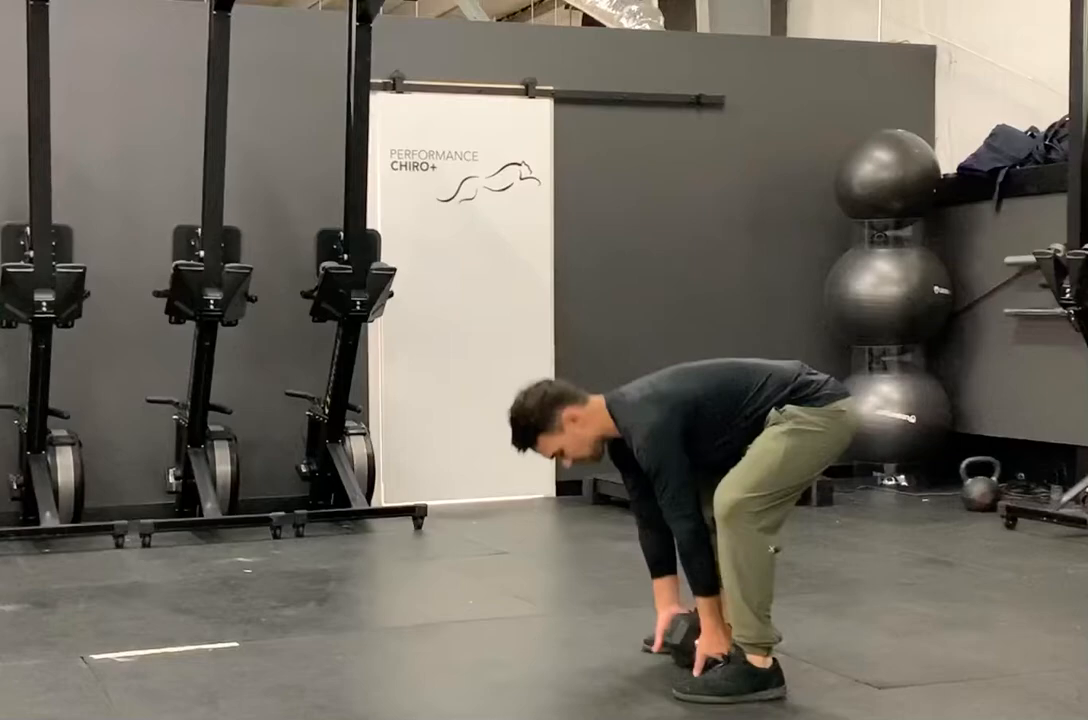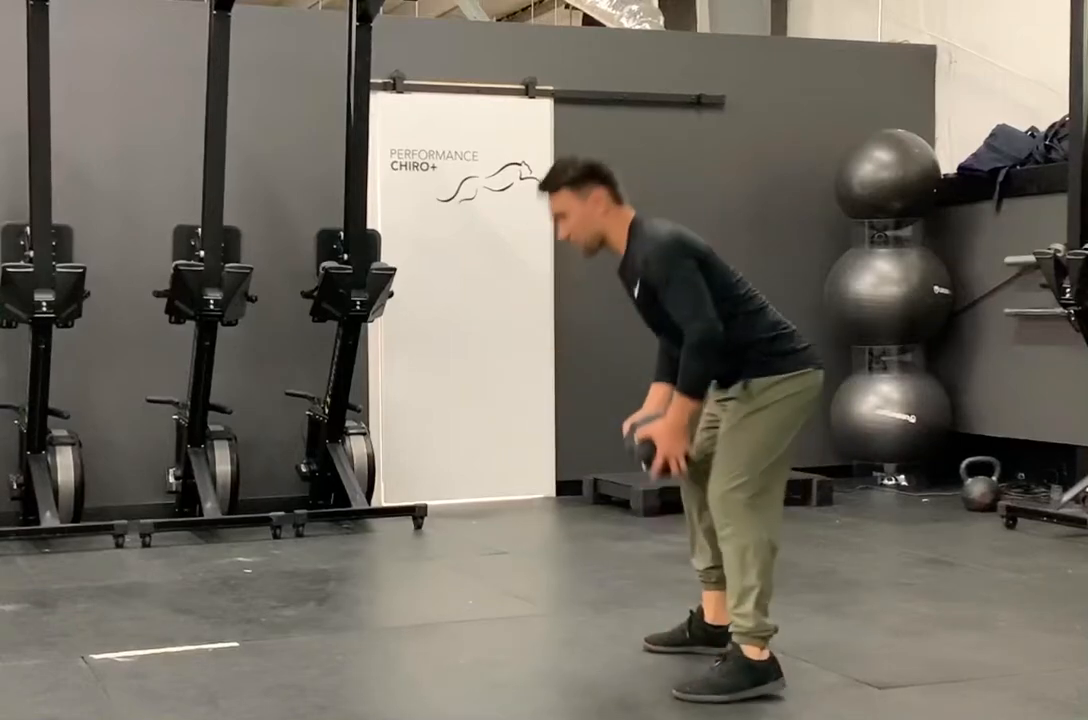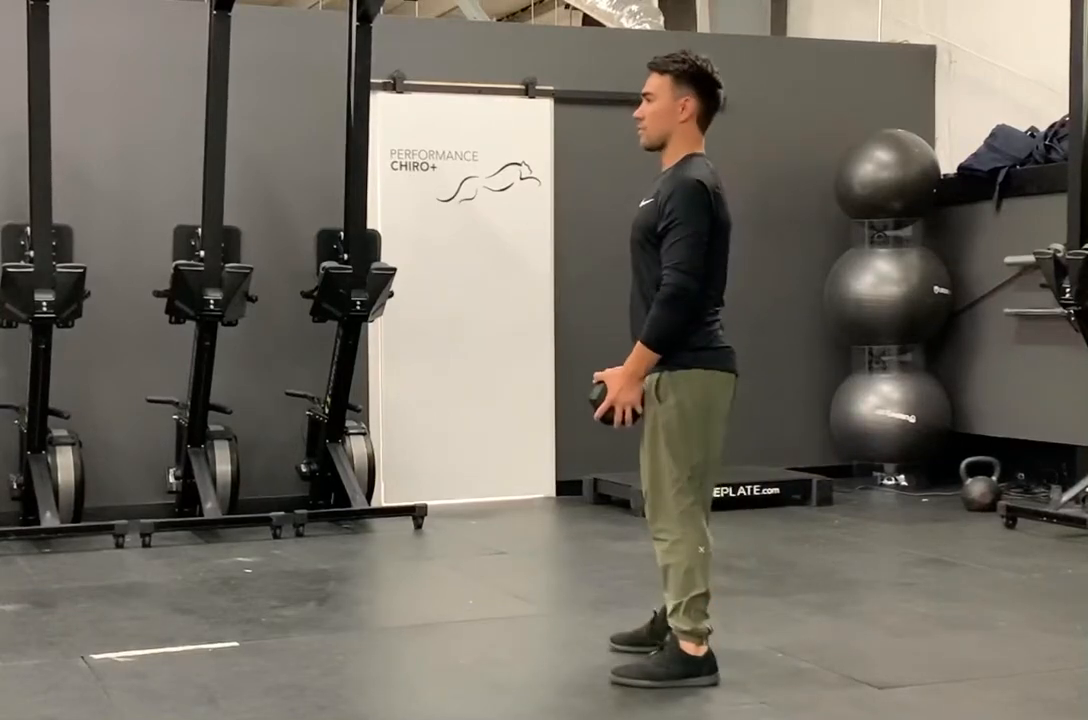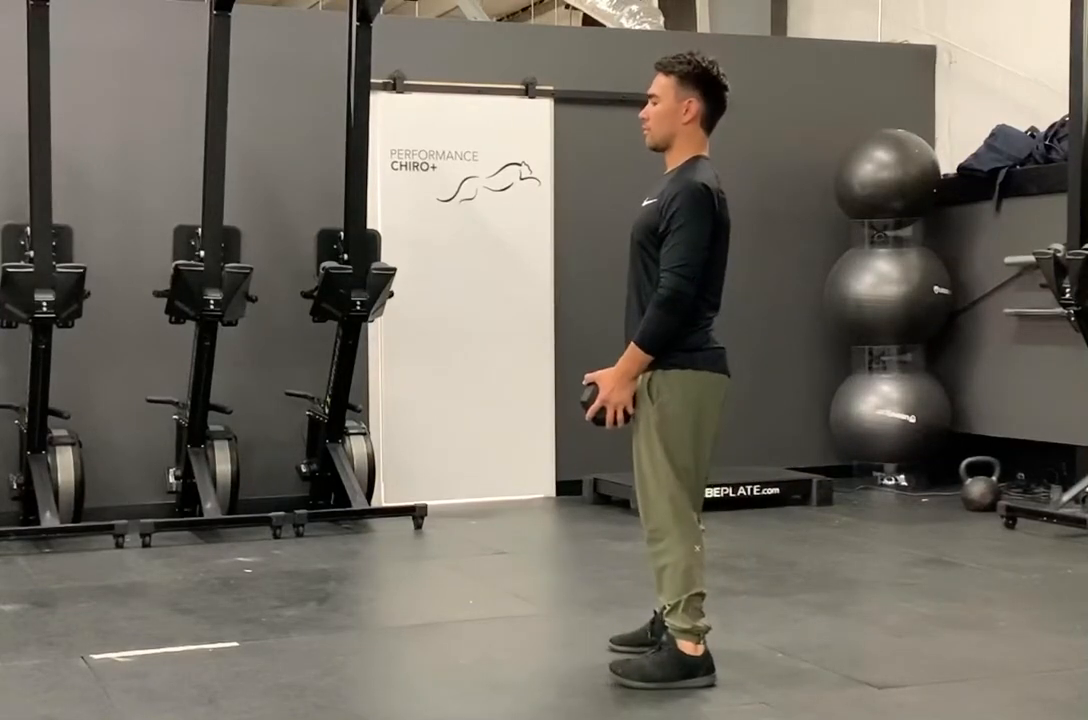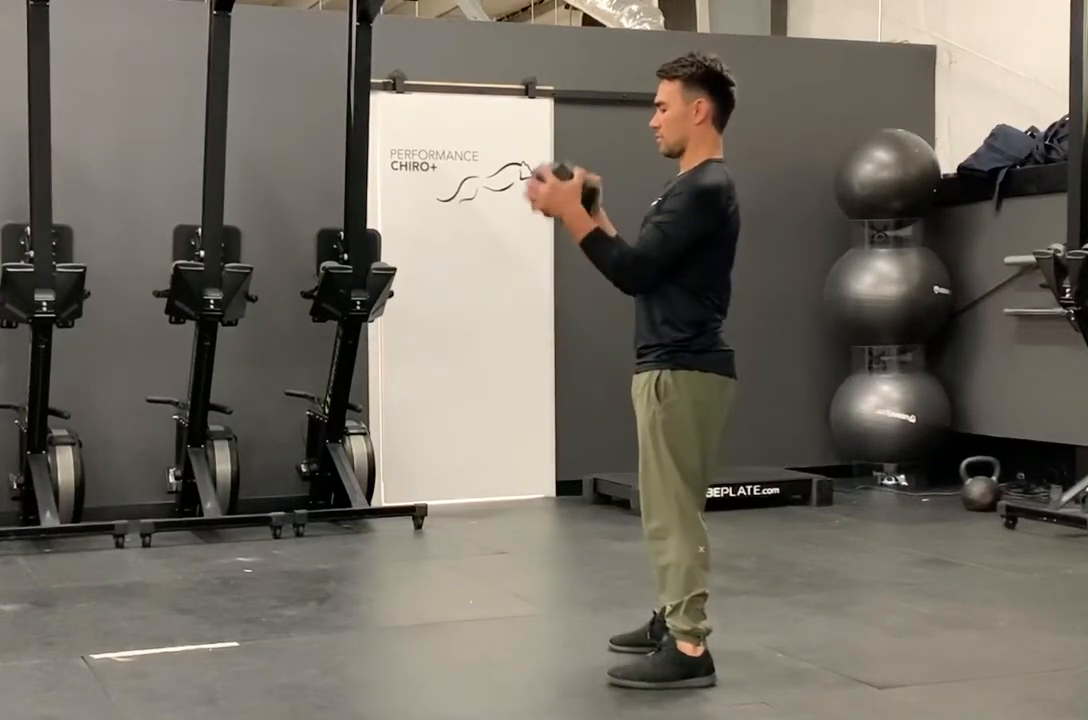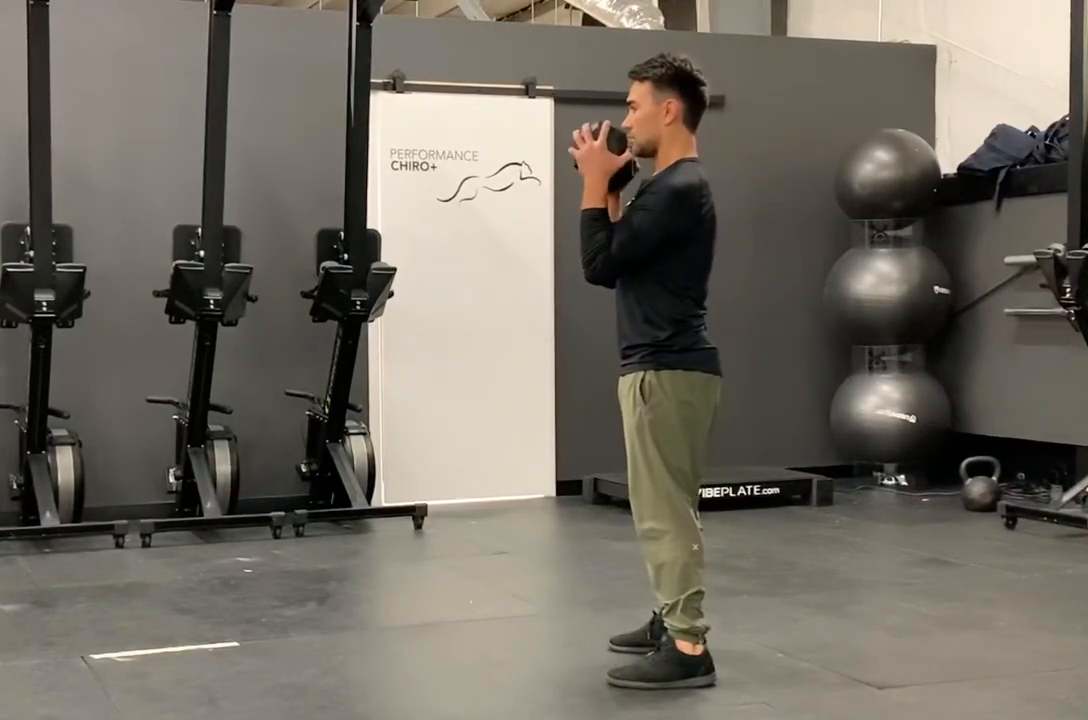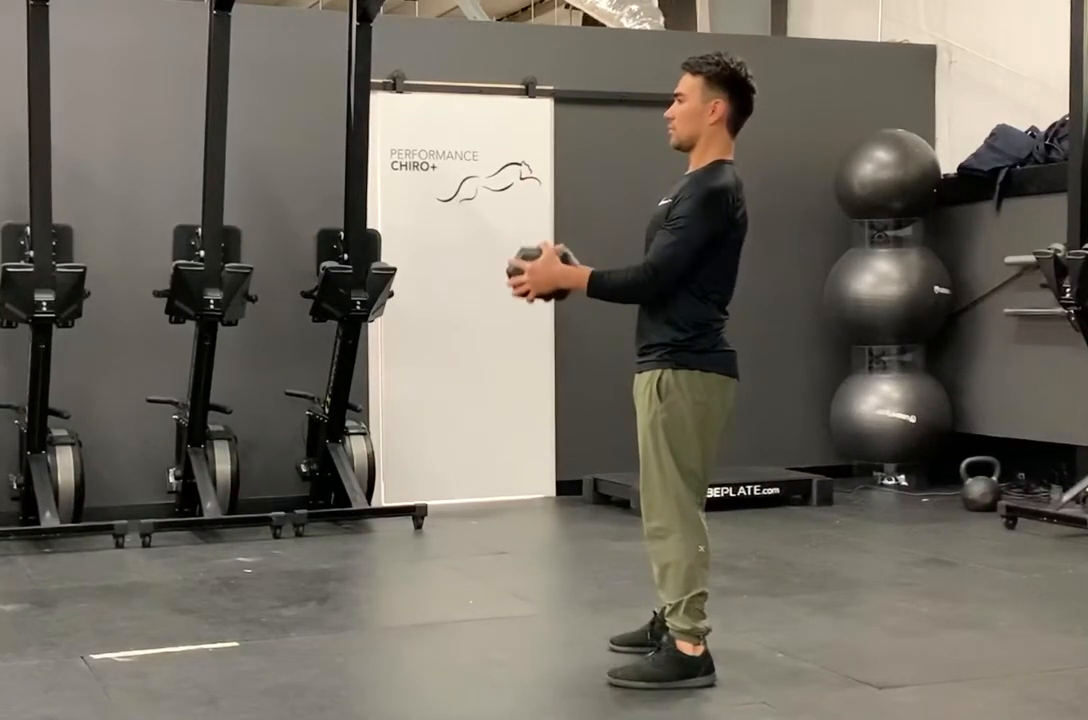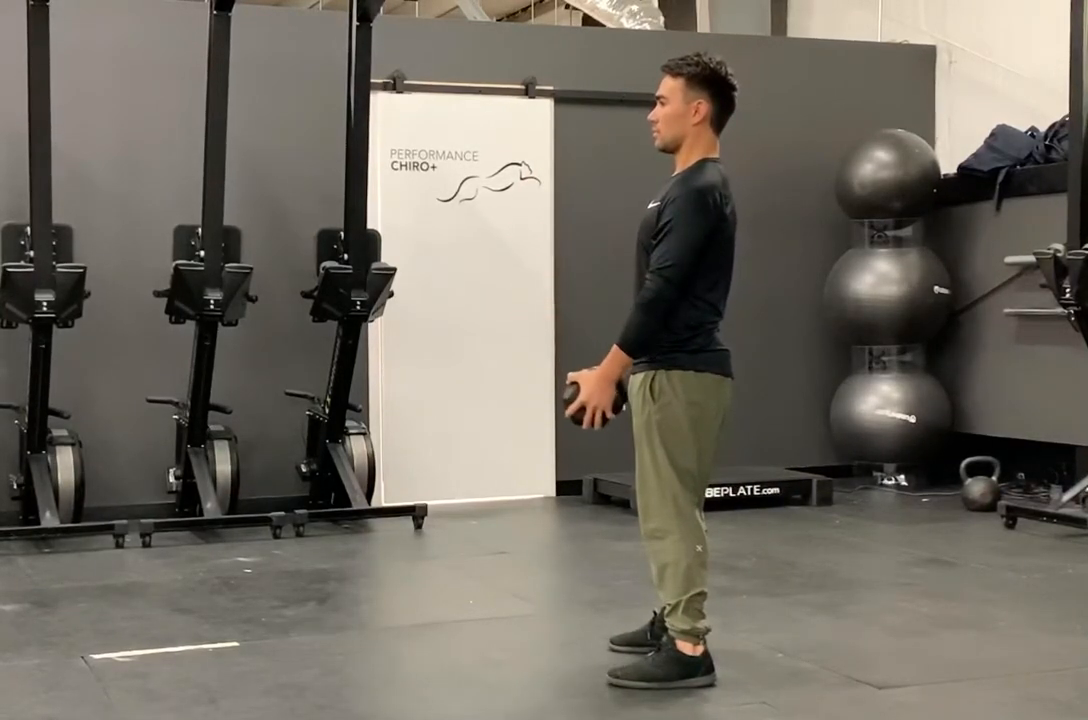
dt=0.7s
person 1, frame 1
left shoulder: (650, 428)
right shoulder: (623, 426)
left elbow: (687, 525)
right elbow: (652, 521)
left wrist: (713, 629)
right wrist: (667, 605)
left hip: (818, 411)
right hip: (788, 410)
left knee: (736, 507)
right knee: (705, 500)
left ankle: (756, 663)
right ankle: (729, 622)
person 1, frame 2
left shoulder: (661, 249)
right shoulder: (636, 262)
left elbow: (705, 336)
right elbow: (675, 341)
left wrist: (676, 424)
right wrist: (657, 408)
left hip: (777, 375)
right hip: (742, 380)
left knee: (736, 497)
right knee: (703, 492)
left ankle: (754, 655)
right ankle: (714, 618)
person 1, frame 3
left shoulder: (690, 186)
right shoulder: (677, 184)
left elbow: (679, 294)
left wrist: (630, 371)
right wrist: (638, 368)
left hip: (687, 372)
right hip: (678, 369)
left knee: (676, 508)
right knee: (669, 504)
left ankle: (691, 649)
right ankle: (675, 619)
person 1, frame 4
left shoulder: (694, 190)
right shoulder: (676, 185)
left elbow: (677, 296)
left wrist: (623, 371)
right wrist: (630, 368)
left hip: (679, 373)
right hip: (668, 370)
left knee: (670, 510)
right knee: (664, 506)
left ankle: (688, 648)
right ankle: (673, 621)
person 1, frame 5
left shoulder: (704, 189)
right shoulder: (693, 186)
left elbow: (634, 270)
right elbow: (642, 264)
left wrist: (570, 215)
right wrist: (586, 214)
left hip: (683, 371)
right hip: (671, 366)
left knee: (674, 510)
right knee: (667, 508)
left ankle: (688, 649)
right ankle: (674, 621)
person 1, frame 6
left shoulder: (679, 189)
right shoulder: (668, 185)
left elbow: (600, 266)
right elbow: (619, 257)
left wrist: (595, 183)
right wrist: (603, 186)
left hip: (667, 369)
right hip: (660, 364)
left knee: (665, 510)
right knee: (661, 506)
left ankle: (687, 649)
right ankle: (672, 620)
person 1, frame 7
left shoulder: (713, 190)
right shoulder: (699, 186)
left elbow: (652, 280)
right elbow: (658, 280)
left wrist: (566, 279)
right wrist: (575, 272)
left hip: (684, 370)
right hip: (672, 364)
left knee: (674, 510)
right knee: (669, 506)
left ankle: (688, 649)
right ankle: (674, 620)
person 1, frame 8
left shoulder: (698, 190)
right shoulder: (689, 186)
left elbow: (662, 293)
left wrist: (608, 371)
right wrist: (615, 364)
left hip: (678, 372)
right hip: (672, 366)
left knee: (671, 510)
right knee: (666, 507)
left ankle: (687, 649)
right ankle: (673, 620)
